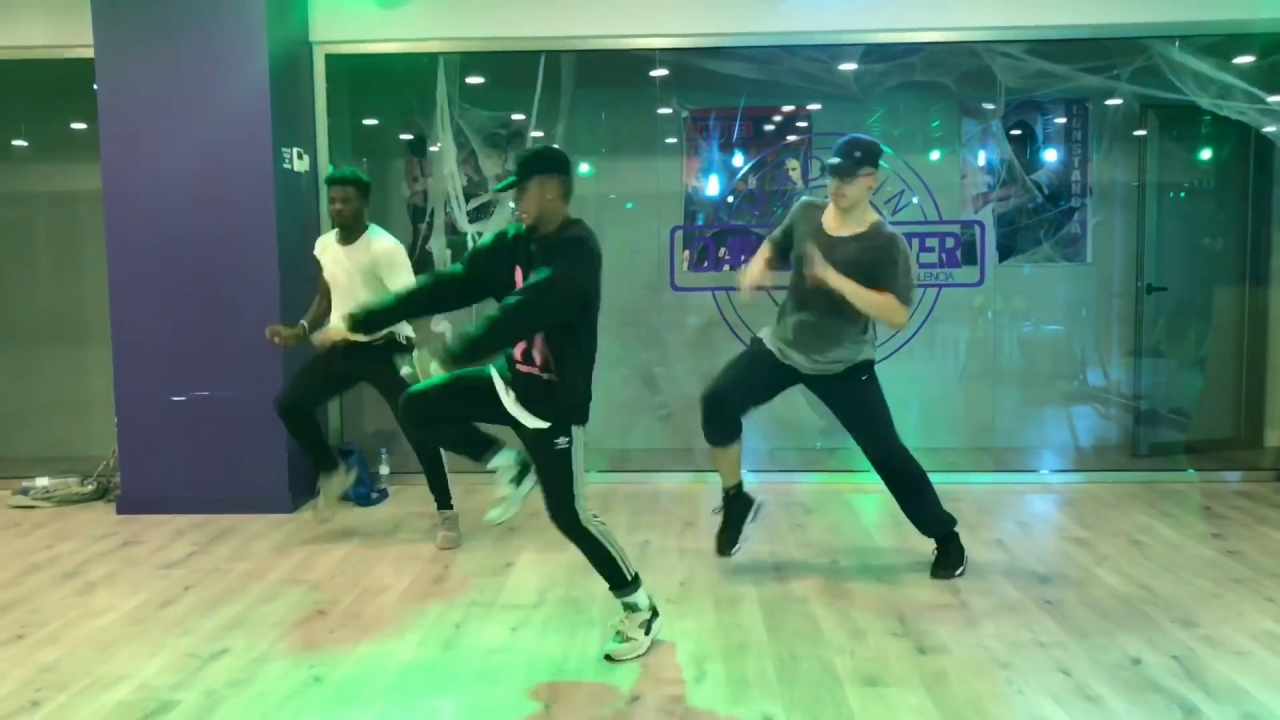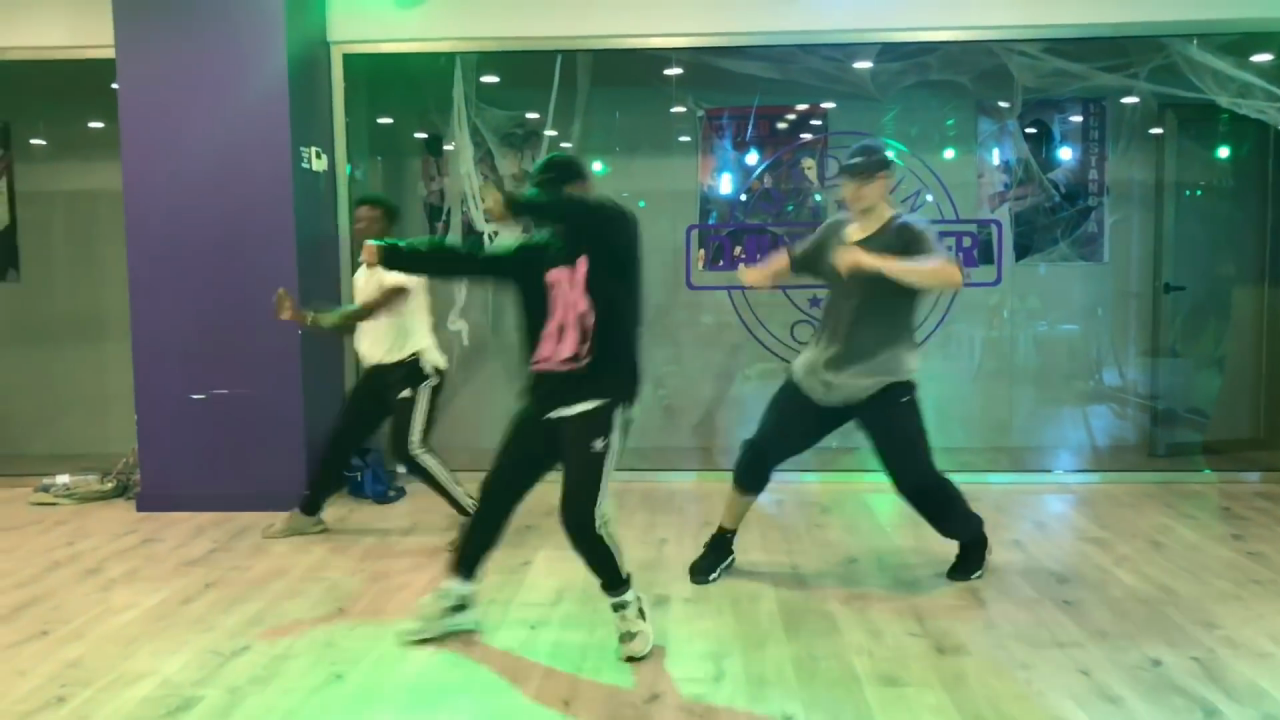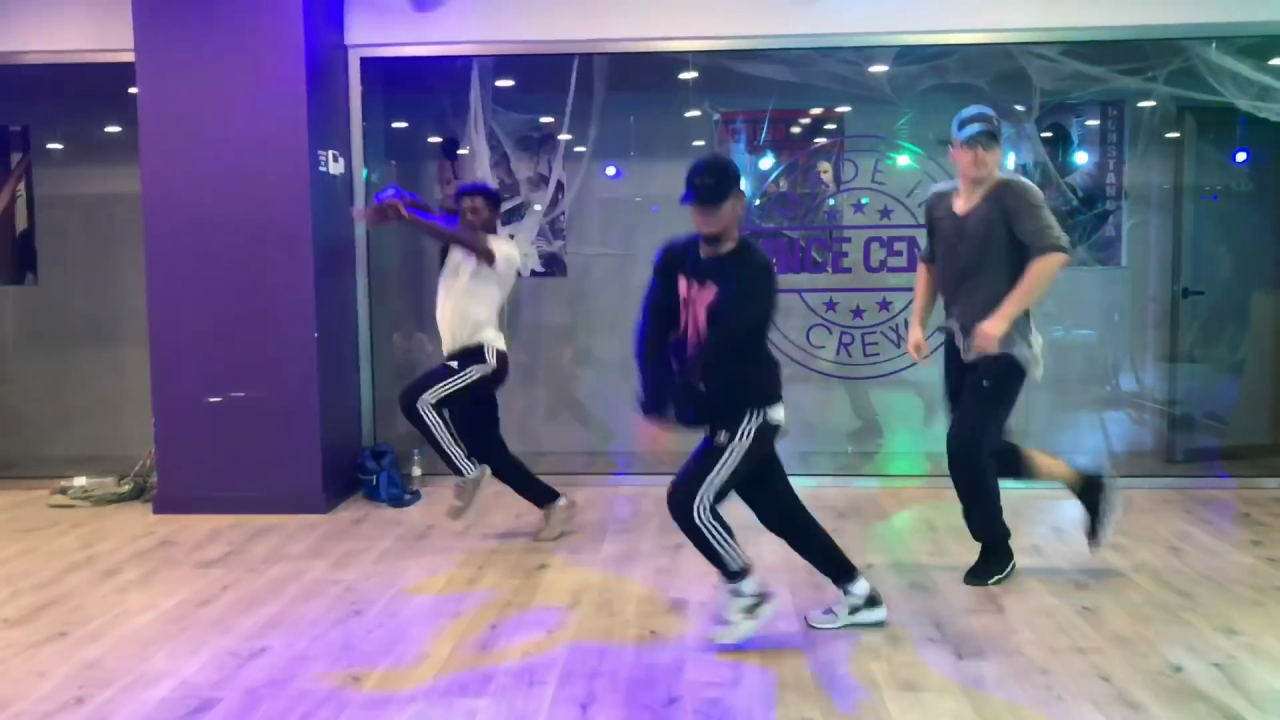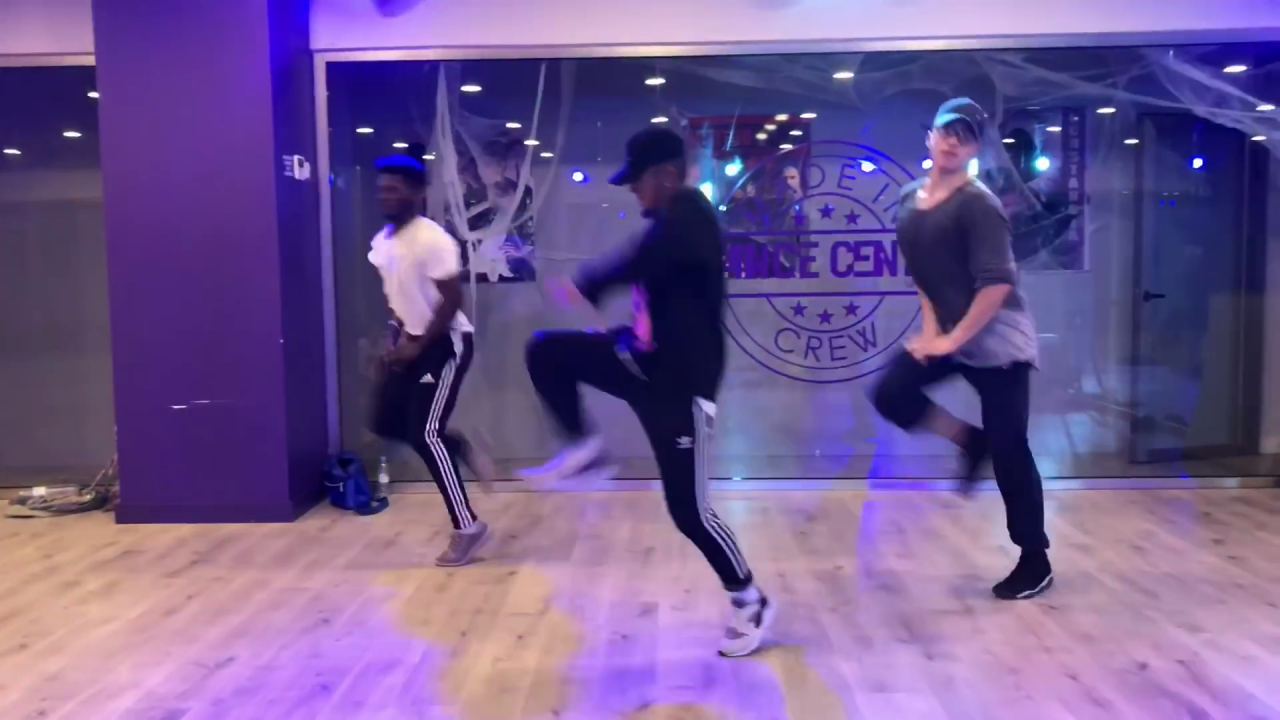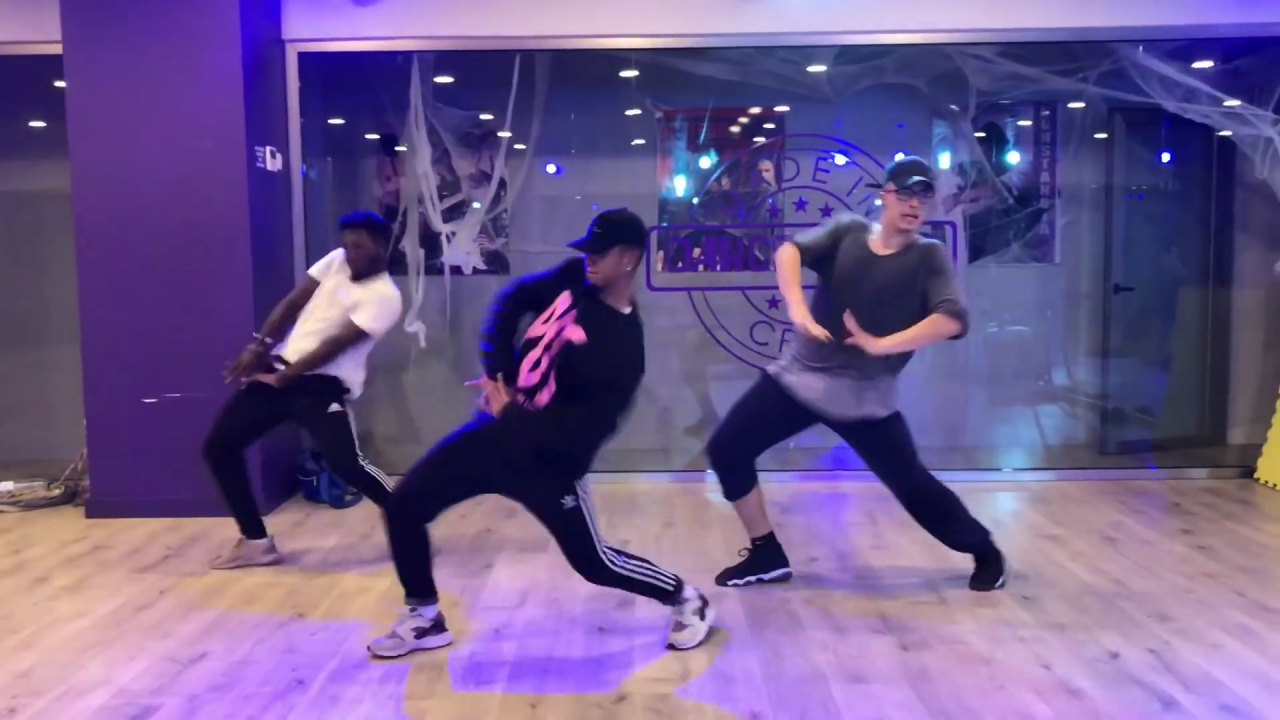
dt=0.4s
person 1, frame 1
left shoulder: (577, 250)
right shoulder: (514, 243)
left elbow: (528, 313)
right elbow: (450, 284)
left wrist: (459, 353)
right wrist: (360, 321)
left hip: (553, 404)
right hip: (506, 382)
left knee: (568, 514)
right knee: (417, 406)
left ankle: (638, 608)
person 1, frame 2
left shoulder: (614, 230)
right shoulder: (541, 251)
left elbow: (592, 217)
right elbow: (475, 264)
left wrist: (514, 207)
right wrist: (392, 254)
left hip: (600, 403)
right hip: (546, 402)
left knee: (581, 514)
right knee: (495, 499)
left ankle: (627, 608)
right ankle: (455, 599)
person 1, frame 3
left shoulder: (751, 270)
right shoulder: (675, 256)
left elbow: (735, 345)
right elbow: (653, 332)
left wrist: (673, 404)
right wrist: (655, 400)
left hip: (744, 408)
right hip: (711, 405)
left knee: (687, 500)
right knee: (779, 510)
left ankle: (747, 590)
right ankle: (860, 596)
person 1, frame 4
left shoulder: (689, 215)
right shoulder: (678, 224)
left elbow: (639, 262)
left wrist: (587, 286)
left hip: (681, 383)
right hip: (642, 361)
left knee: (689, 510)
right knee: (544, 350)
left ankle: (749, 603)
right ankle: (582, 445)
person 1, frame 5
left shoulder: (624, 342)
right shoulder: (571, 279)
left elbow: (599, 421)
right elbow: (512, 303)
left wrist: (530, 444)
right wrist: (493, 374)
left hip: (544, 455)
right hip: (495, 431)
left knee: (594, 562)
right knee: (403, 508)
left ankle: (687, 603)
right ankle: (424, 621)
person 2, frame 1
left shoulder: (886, 243)
right shoulder: (805, 212)
left elbow: (897, 315)
right elbow: (771, 250)
left wrist: (837, 281)
right wrist: (755, 272)
left hip: (845, 361)
right hip: (783, 345)
left knee: (887, 452)
right knee: (718, 401)
left ankle: (946, 537)
right ankle: (735, 499)
person 2, frame 2
left shoulder: (906, 233)
right shoulder: (833, 231)
left elbow: (947, 276)
right elbow: (792, 261)
left wrist: (873, 262)
right wrist: (761, 275)
left hip: (884, 380)
right hip: (822, 370)
left knee: (914, 476)
right knee: (759, 451)
left ankle: (972, 539)
right ankle: (723, 542)
person 2, frame 3
left shoulder: (1013, 193)
right shoulder: (938, 203)
left elbow: (1053, 252)
right elbow: (930, 265)
left wrist: (1004, 314)
right wrist: (916, 321)
left hip: (1000, 345)
right hip: (961, 341)
left knee: (966, 445)
right knee: (982, 450)
left ankle: (996, 548)
right ankle: (1085, 484)
person 2, frame 4
left shoulder: (975, 204)
right shoulder: (910, 198)
left elbow: (998, 282)
left wrist: (956, 336)
right wrist: (930, 319)
left hip: (995, 337)
right hip: (943, 331)
left knee: (1008, 446)
right knee: (890, 395)
left ankle: (1035, 558)
right ankle: (971, 441)
person 2, frame 5
left shoulder: (930, 258)
right shoulder: (848, 230)
left elbow: (953, 320)
right elbow: (790, 251)
left wrist: (886, 344)
right wrist: (797, 307)
left hip: (863, 390)
right hip: (799, 376)
left knee: (914, 485)
right knee: (726, 449)
left ankle: (984, 552)
right ankle: (766, 555)
person 3, frame 1
left shoulder: (385, 246)
right shoulder: (324, 245)
right wrist: (301, 329)
left hip: (385, 344)
right hip: (345, 346)
left knee: (417, 426)
right knee: (290, 404)
left ankle: (447, 512)
right ankle: (334, 472)
person 3, frame 2
right shoulder: (364, 267)
left elbow: (379, 304)
right elbow: (354, 320)
left wrist: (328, 321)
right wrist: (299, 313)
left hip: (417, 366)
right hip: (380, 369)
left knee: (407, 447)
right knee: (339, 441)
left ankle: (469, 511)
right ankle: (307, 513)
person 3, frame 3
left shoulder: (504, 249)
right shoulder: (462, 239)
left elbow: (451, 232)
right elbow: (433, 221)
left wrist: (406, 215)
right wrist: (393, 202)
left hip: (482, 356)
right hip: (459, 357)
left knee: (415, 401)
right knee: (489, 451)
left ankle: (468, 473)
right ankle: (554, 503)
person 3, frame 4
left shoulder: (432, 240)
right shoulder: (384, 239)
left elbow: (451, 301)
left wrist: (416, 346)
right wrist: (396, 338)
left hip: (444, 343)
right hip: (415, 340)
left knee: (426, 434)
right knee: (386, 422)
left ankle: (467, 529)
right ankle: (463, 451)
person 3, frame 5
left shoulder: (384, 299)
right shoulder: (336, 261)
left elbow: (336, 345)
right elbow: (294, 303)
left wrist: (279, 378)
right wrist: (258, 346)
left hip: (326, 384)
right hip: (277, 368)
left knee: (348, 464)
right knee: (219, 446)
right ankle: (256, 542)
